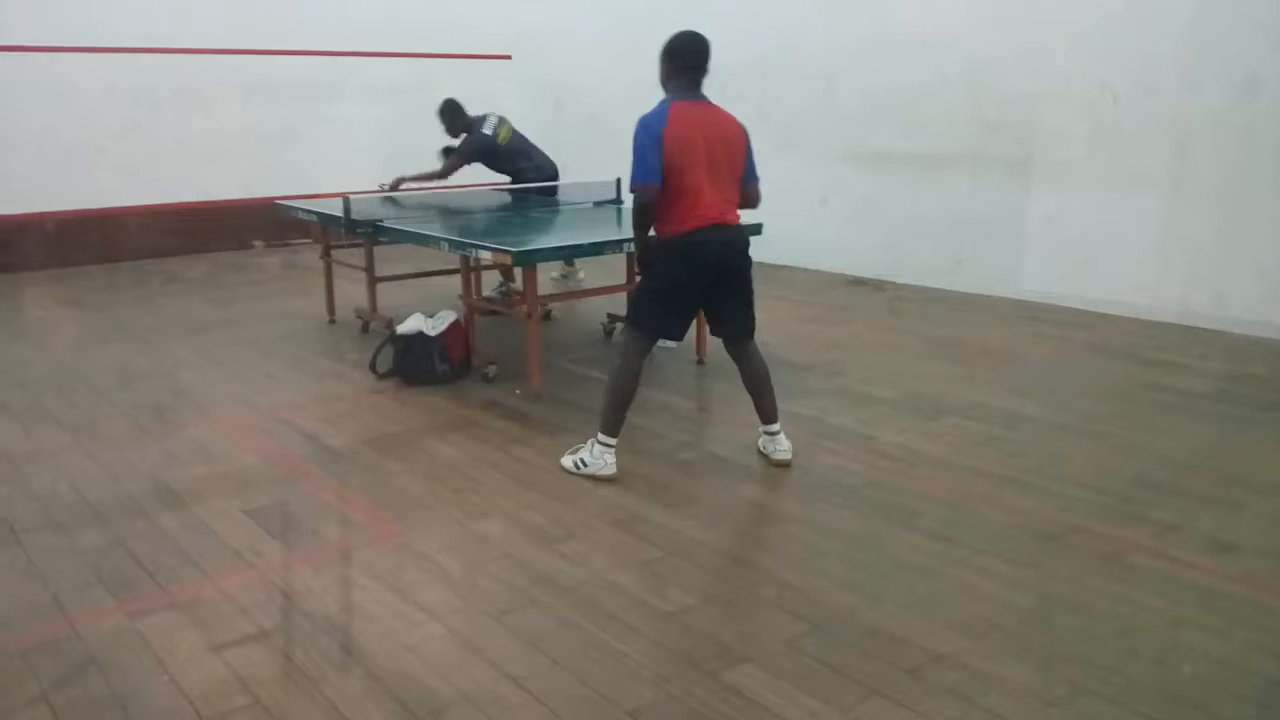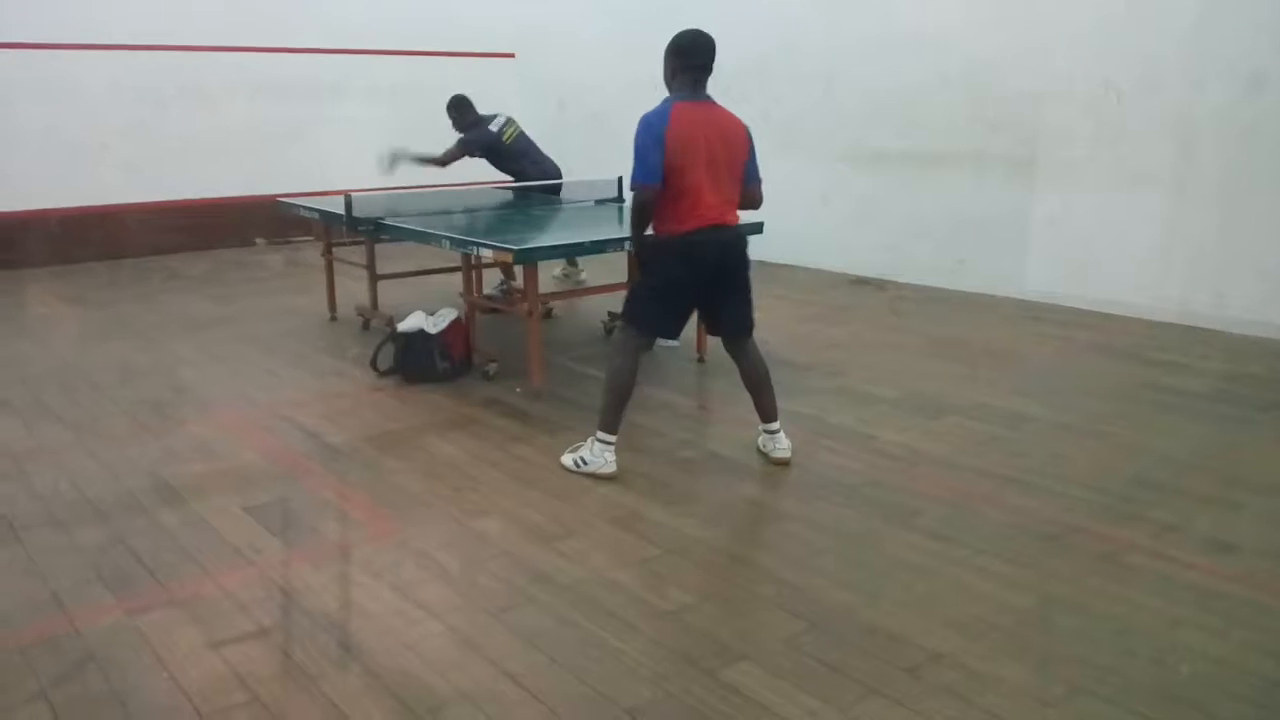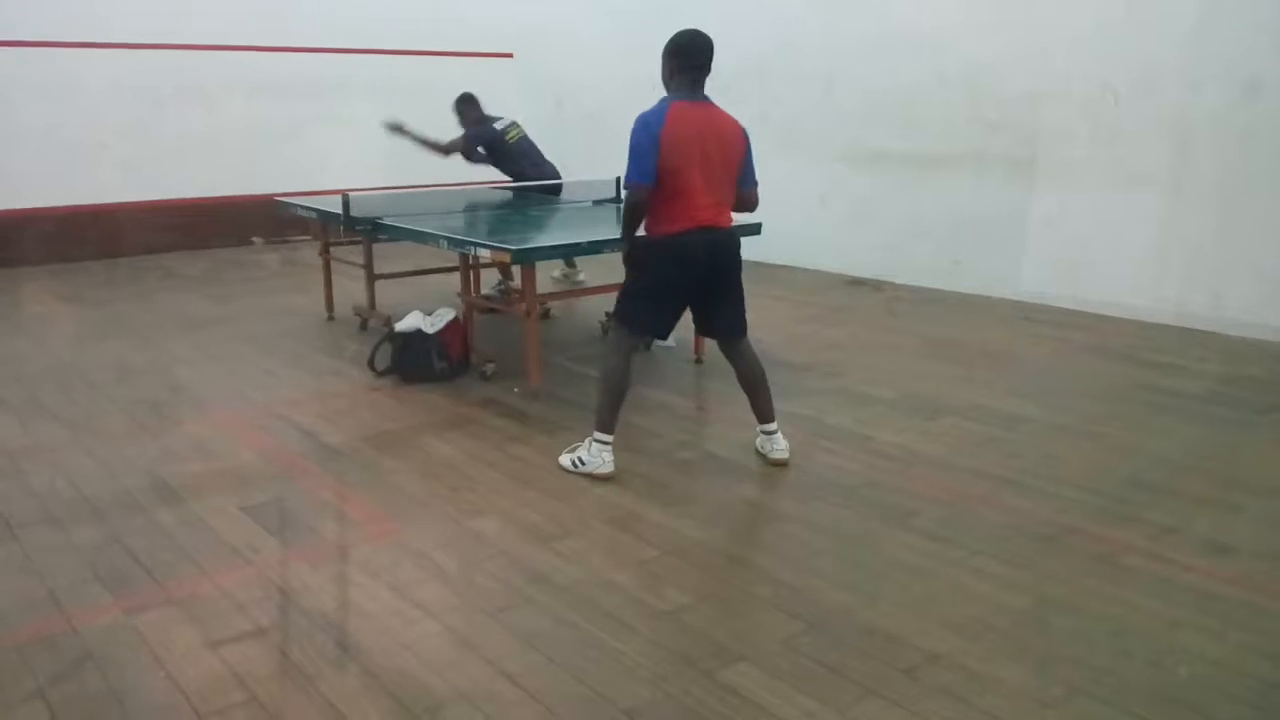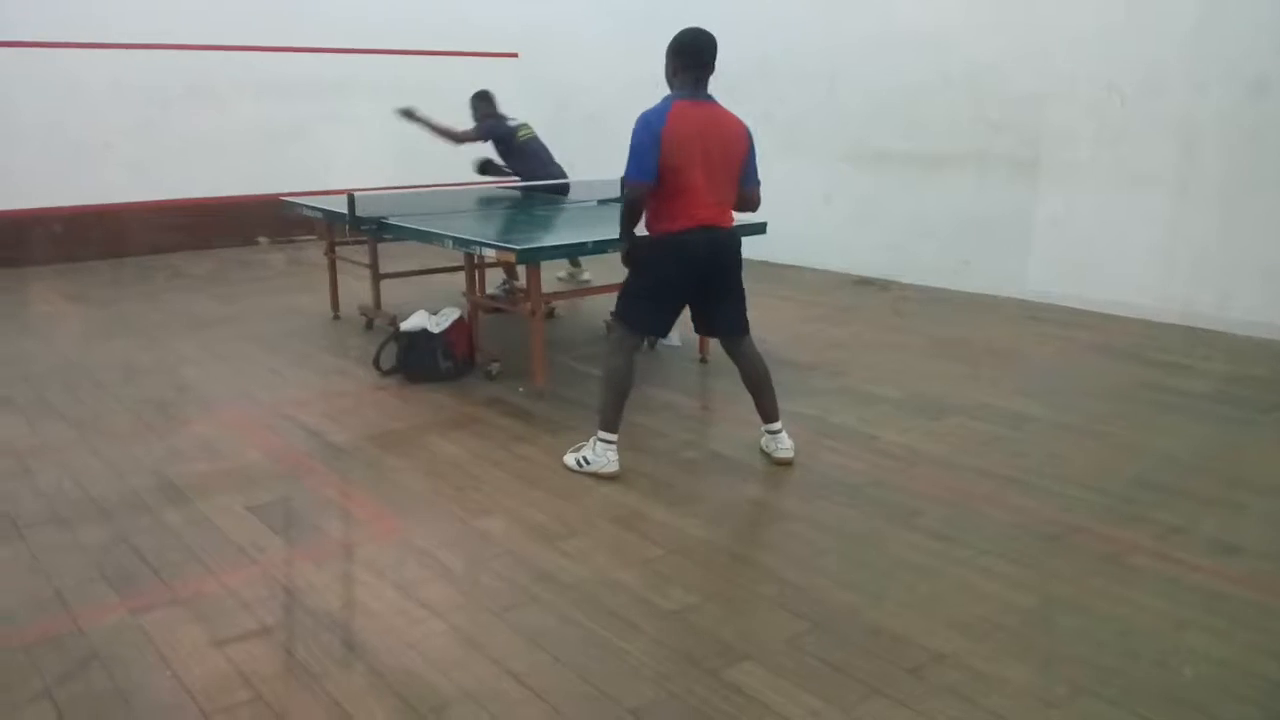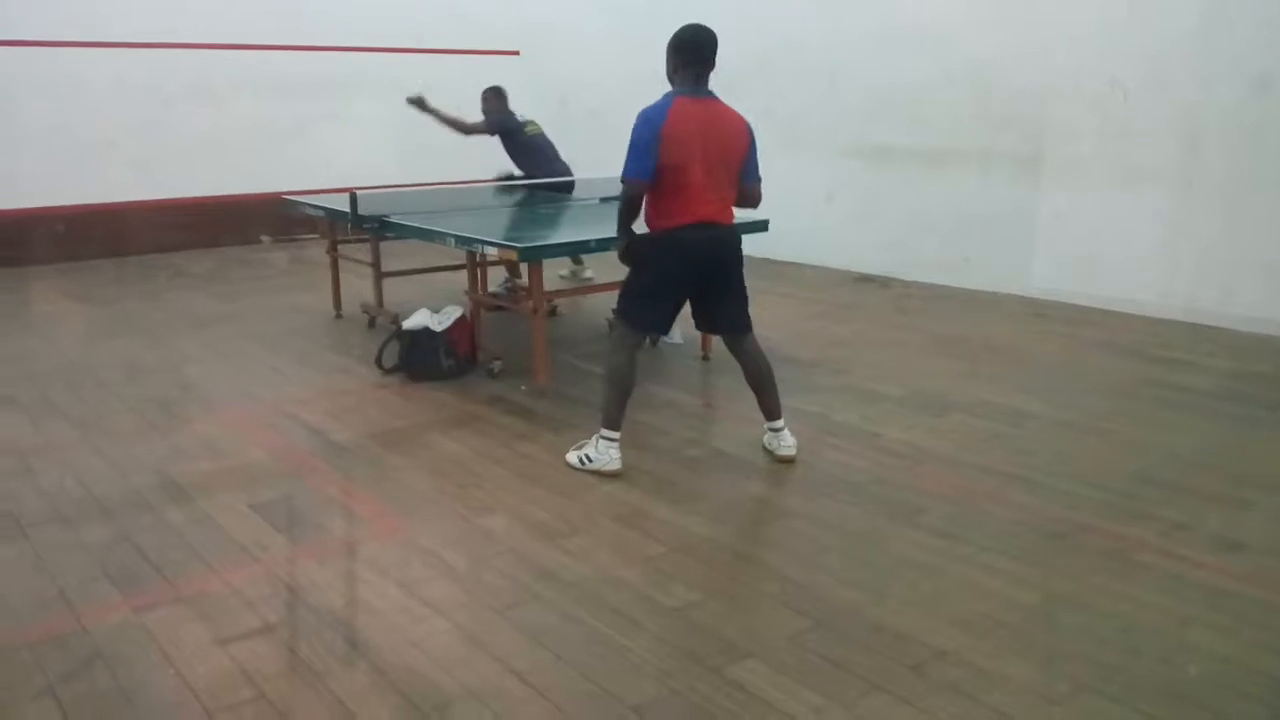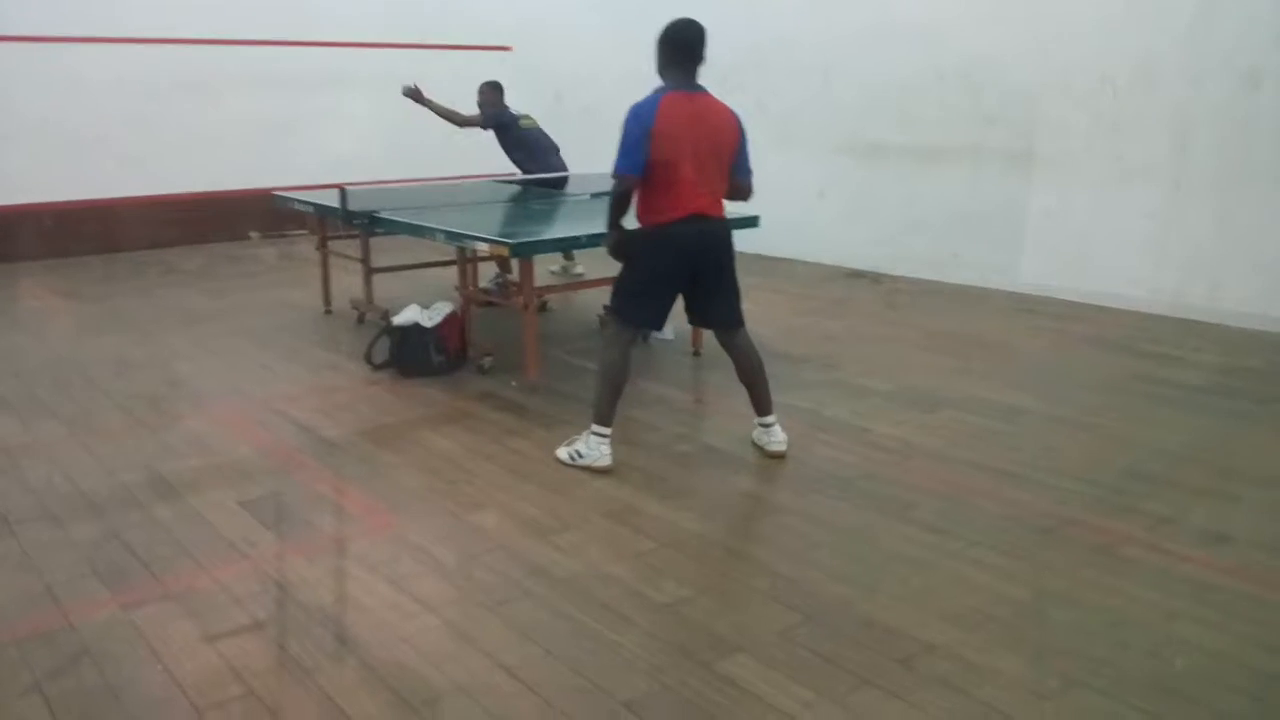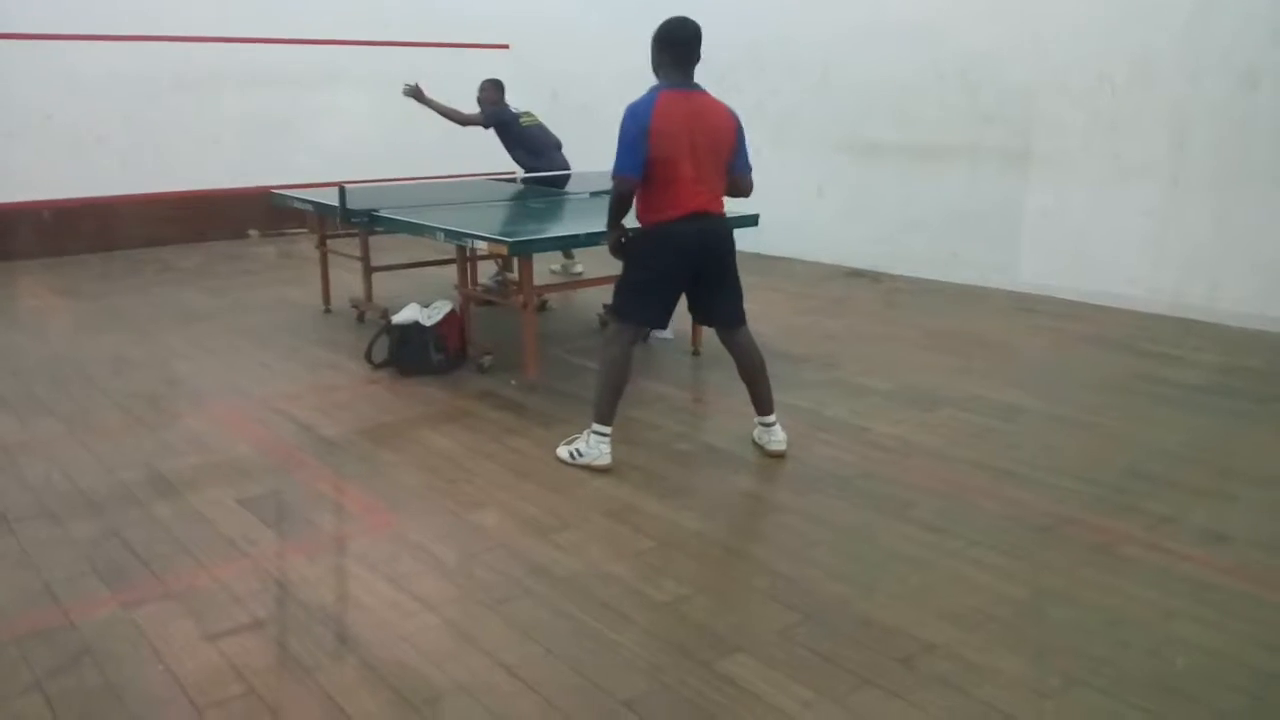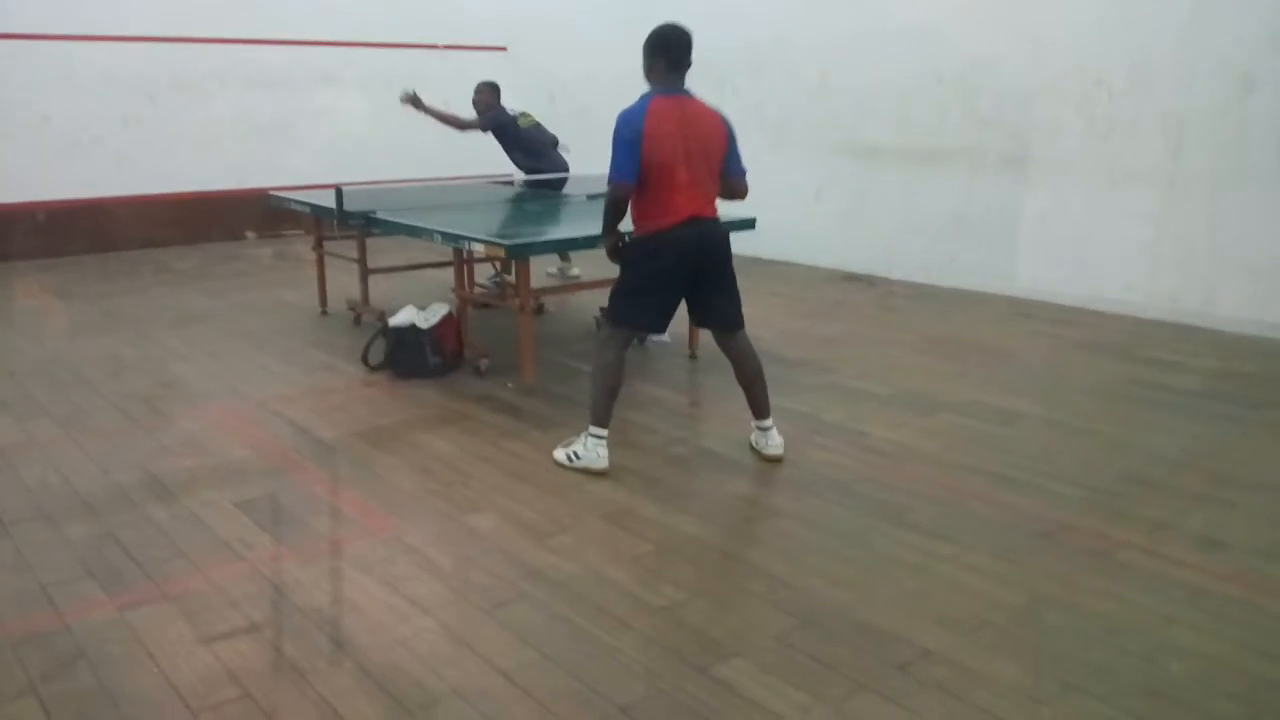
dt=0.1s
person 1, frame 1
left shoulder: (654, 123)
right shoulder: (733, 125)
left elbow: (647, 196)
right elbow: (751, 197)
left wrist: (641, 240)
left hip: (682, 247)
right hip: (731, 242)
left knee: (633, 345)
right knee: (742, 344)
left ankle: (603, 450)
right ankle: (775, 437)
person 1, frame 2
left shoulder: (657, 122)
right shoulder: (737, 127)
left elbow: (646, 195)
right elbow: (753, 198)
left wrist: (637, 238)
left hip: (679, 247)
right hip: (729, 244)
left knee: (629, 342)
right knee: (741, 343)
left ankle: (602, 448)
right ankle: (774, 435)
person 1, frame 3
left shoulder: (653, 122)
right shoulder: (734, 128)
left elbow: (638, 196)
right elbow: (748, 201)
left wrist: (628, 239)
left hip: (671, 248)
right hip: (721, 245)
left knee: (621, 342)
right knee: (735, 343)
left ankle: (600, 448)
right ankle: (772, 436)
person 1, frame 4
left shoulder: (655, 121)
right shoulder: (737, 128)
left elbow: (636, 193)
right elbow: (750, 201)
left wrist: (626, 238)
left hip: (670, 247)
right hip: (721, 245)
left knee: (623, 341)
right knee: (738, 342)
left ankle: (604, 448)
right ankle: (776, 435)
person 1, frame 5
left shoulder: (655, 118)
right shoulder: (738, 124)
left elbow: (634, 190)
right elbow: (751, 197)
left wrist: (624, 235)
left hip: (670, 244)
right hip: (722, 242)
left knee: (625, 339)
right knee: (741, 339)
left ankle: (607, 445)
right ankle: (779, 432)
person 1, frame 6
left shoulder: (645, 113)
right shoulder: (727, 118)
left elbow: (626, 184)
right elbow: (742, 189)
left wrist: (613, 229)
left hip: (662, 238)
right hip: (712, 235)
left knee: (618, 335)
right knee: (734, 334)
left ankle: (598, 441)
right ankle: (769, 428)
person 1, frame 7
left shoulder: (642, 112)
right shoulder: (725, 115)
left elbow: (625, 185)
right elbow: (742, 186)
left wrist: (614, 228)
left hip: (663, 237)
right hip: (714, 233)
left knee: (621, 334)
right knee: (735, 332)
left ankle: (598, 440)
right ankle: (770, 427)
person 1, frame 8
left shoulder: (634, 119)
right shoulder: (716, 121)
left elbow: (620, 192)
right elbow: (737, 189)
left wrist: (610, 233)
left hip: (658, 243)
right hip: (709, 238)
left knee: (614, 337)
right knee: (733, 337)
left ankle: (594, 443)
right ankle: (767, 432)
person 2, frame 1
left shoulder: (474, 141)
right shoulder: (490, 118)
left elbow: (443, 173)
left wrist: (405, 179)
right wrist: (460, 155)
left hip: (532, 178)
right hip: (548, 170)
left ankle: (509, 285)
right ankle: (570, 268)
person 2, frame 2
left shoulder: (478, 135)
right shoulder: (499, 118)
left elbow: (443, 161)
left wrist: (405, 156)
right wrist: (476, 151)
left hip: (535, 182)
right hip: (552, 175)
left ankle: (509, 283)
right ankle: (573, 269)
person 2, frame 3
left shoulder: (482, 131)
right shoulder: (505, 122)
left elbow: (445, 149)
left wrist: (407, 132)
right wrist: (483, 157)
left hip: (534, 184)
right hip: (551, 178)
left ankle: (508, 284)
right ankle: (572, 270)
person 2, frame 4
left shoulder: (495, 126)
right shoulder: (516, 125)
left elbow: (457, 138)
left wrist: (418, 118)
right wrist: (501, 170)
left hip: (542, 185)
right hip: (559, 181)
left ankle: (512, 283)
right ankle: (577, 270)
person 2, frame 5
left shoulder: (504, 120)
right shoulder: (524, 123)
left elbow: (466, 129)
left wrist: (429, 108)
right wrist: (522, 177)
left hip: (547, 182)
right hip: (564, 178)
left ankle: (515, 281)
right ankle: (580, 268)
person 2, frame 6
left shoulder: (499, 115)
right shoulder: (520, 118)
left elbow: (461, 121)
right elbow: (551, 148)
left wrist: (423, 101)
left hip: (541, 176)
right hip: (558, 172)
left ankle: (505, 276)
right ankle: (571, 263)
person 2, frame 7
left shoulder: (499, 113)
right shoulder: (523, 115)
left elbow: (463, 119)
right elbow: (556, 143)
left wrist: (425, 100)
left hip: (544, 173)
right hip: (560, 169)
left ankle: (505, 274)
right ankle: (570, 262)
person 2, frame 8
left shoulder: (497, 116)
right shoulder: (514, 116)
left elbow: (462, 124)
right elbow: (553, 140)
left wrist: (423, 107)
left hip: (545, 173)
right hip: (557, 169)
left ankle: (504, 276)
right ankle: (566, 265)
